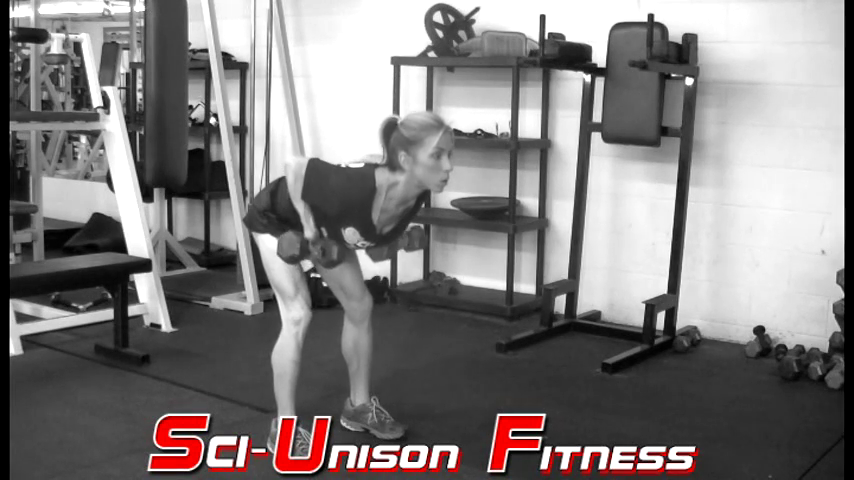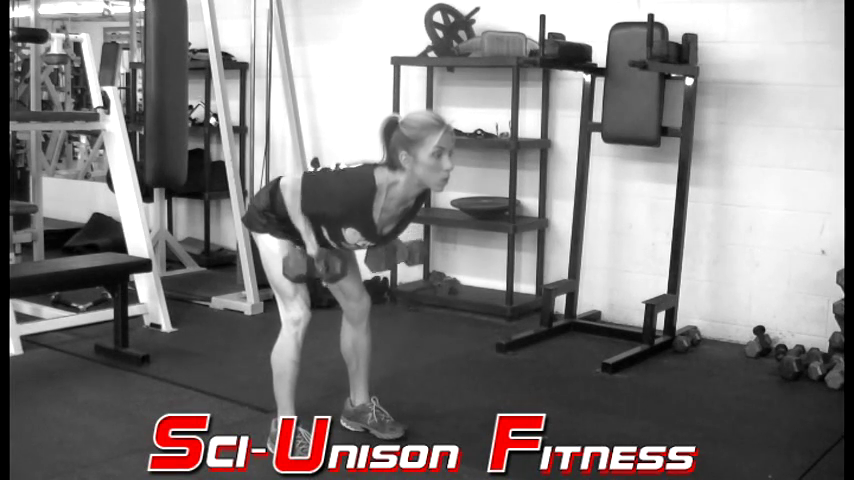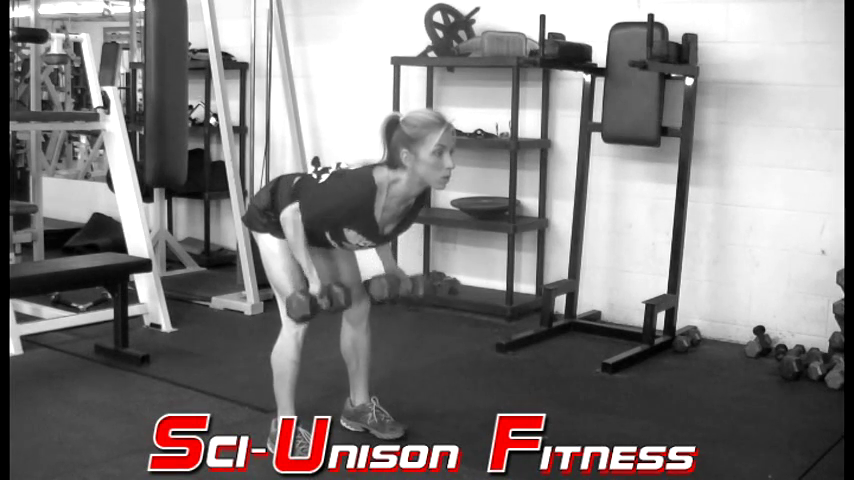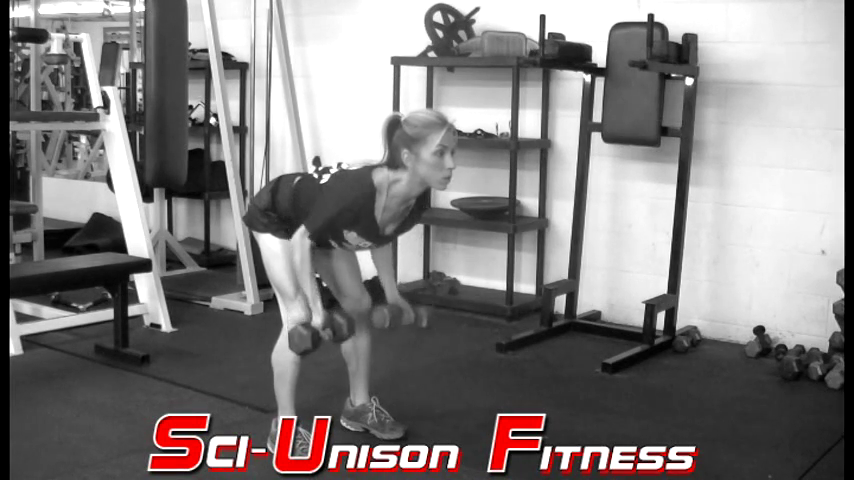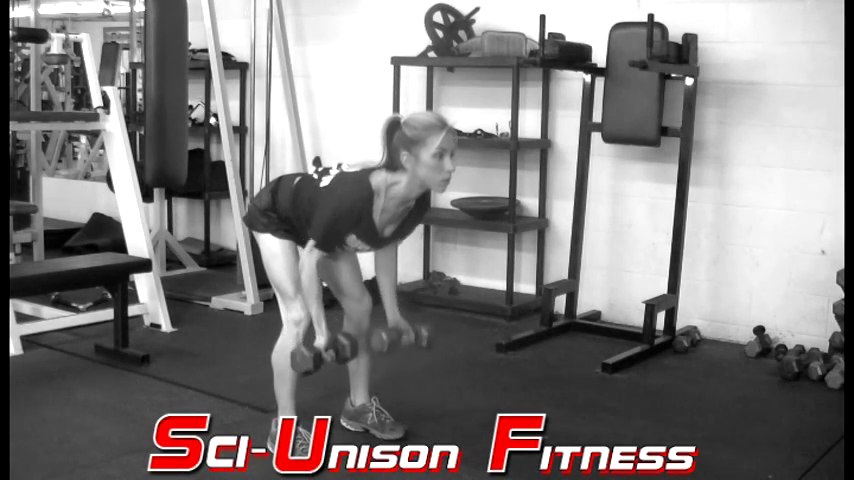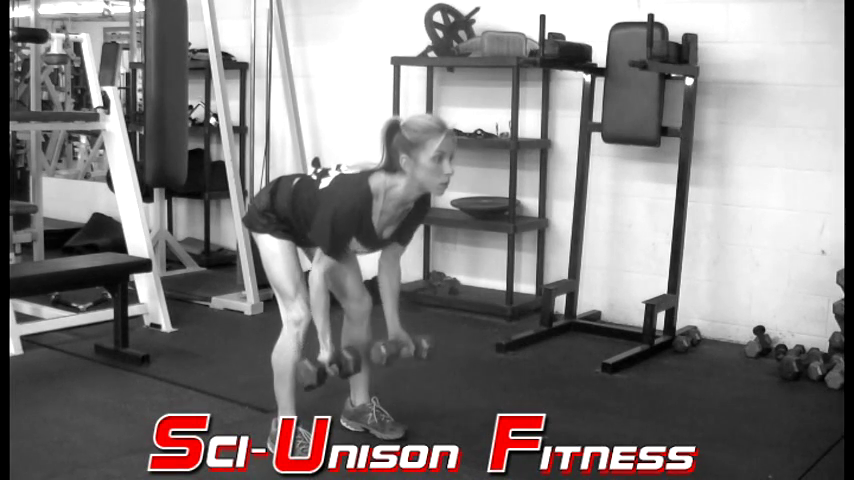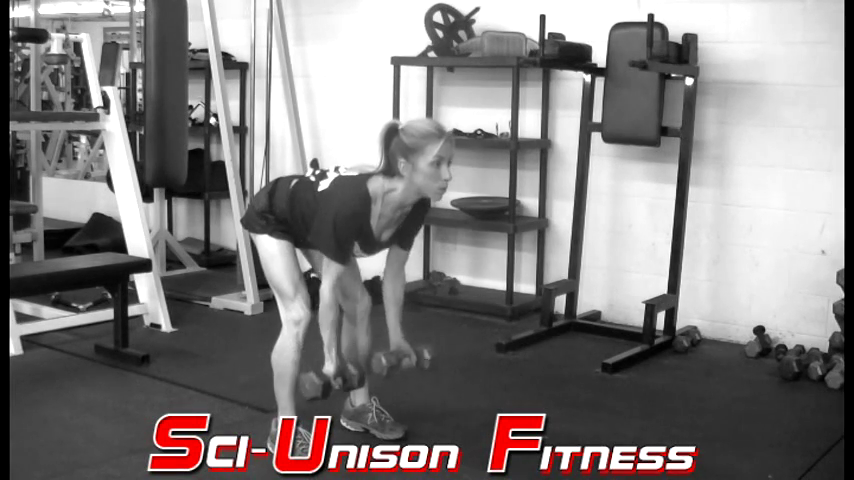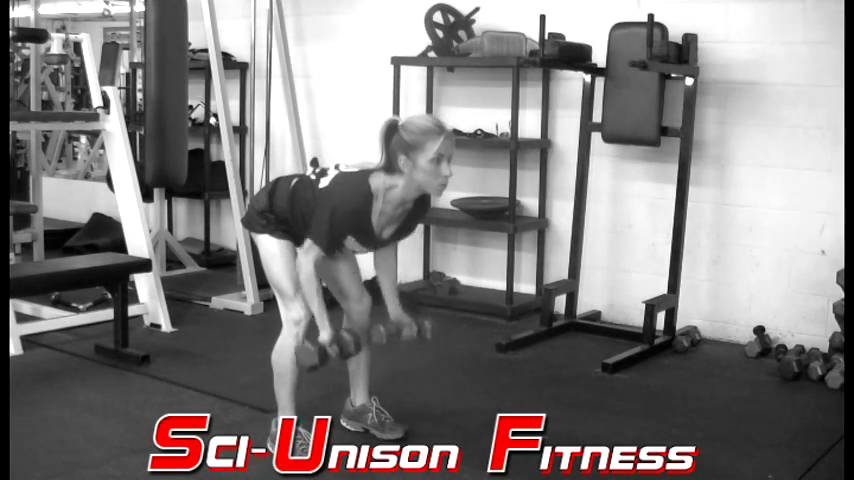
dt=0.2s
person 1, frame 1
left shoulder: (416, 195)
right shoulder: (358, 187)
right elbow: (295, 167)
left wrist: (364, 231)
right wrist: (308, 224)
left hip: (325, 223)
right hip: (277, 216)
left knee: (360, 305)
right knee: (298, 315)
left ankle: (359, 406)
person 1, frame 2
left shoulder: (416, 195)
right shoulder: (359, 187)
right elbow: (290, 184)
left wrist: (387, 238)
right wrist: (310, 242)
left hip: (323, 223)
right hip: (276, 216)
left knee: (358, 305)
right knee: (297, 314)
left ankle: (359, 406)
right ankle: (284, 427)
person 1, frame 3
left shoulder: (416, 197)
right shoulder: (358, 189)
right elbow: (291, 217)
left wrist: (391, 266)
right wrist: (312, 278)
left hip: (324, 225)
right hip: (275, 216)
left knee: (358, 306)
left ankle: (359, 406)
person 1, frame 4
left shoulder: (416, 199)
right shoulder: (356, 192)
left elbow: (380, 239)
right elbow: (300, 242)
left wrist: (393, 294)
right wrist: (316, 311)
left hip: (324, 222)
right hip: (277, 217)
left knee: (359, 306)
right knee: (298, 314)
left ankle: (359, 406)
right ankle: (283, 428)
person 1, frame 5
left shoulder: (417, 201)
right shoulder: (354, 196)
left elbow: (385, 251)
right elbow: (310, 260)
left wrist: (393, 314)
right wrist: (321, 331)
left hip: (318, 220)
right hip: (276, 217)
left knee: (359, 305)
right knee: (298, 315)
left ankle: (359, 406)
person 1, frame 6
left shoulder: (416, 203)
right shoulder: (353, 199)
left elbow: (389, 263)
right elbow: (321, 274)
left wrist: (393, 326)
right wrist: (325, 344)
left hip: (317, 222)
right hip: (274, 217)
left knee: (359, 305)
right knee: (298, 314)
left ankle: (359, 406)
person 1, frame 7
left shoulder: (416, 206)
right shoulder: (351, 202)
left elbow: (395, 270)
right elbow: (330, 282)
left wrist: (396, 337)
right wrist: (331, 357)
left hip: (315, 223)
right hip: (273, 218)
left knee: (360, 306)
right knee: (298, 315)
left ankle: (359, 406)
person 1, frame 8
left shoulder: (416, 203)
right shoulder: (354, 197)
left elbow: (384, 248)
right elbow: (306, 260)
left wrist: (394, 309)
right wrist: (324, 327)
left hip: (318, 224)
right hip: (274, 218)
left knee: (360, 306)
right knee: (298, 315)
left ankle: (359, 406)
